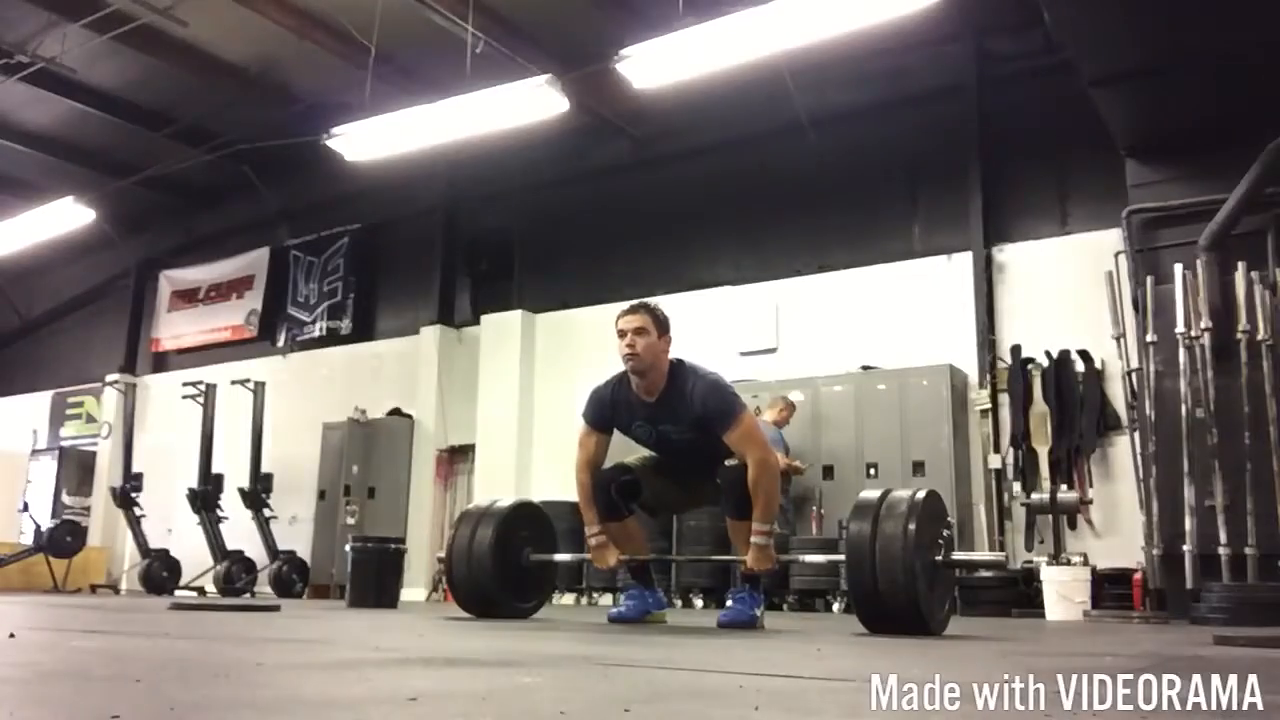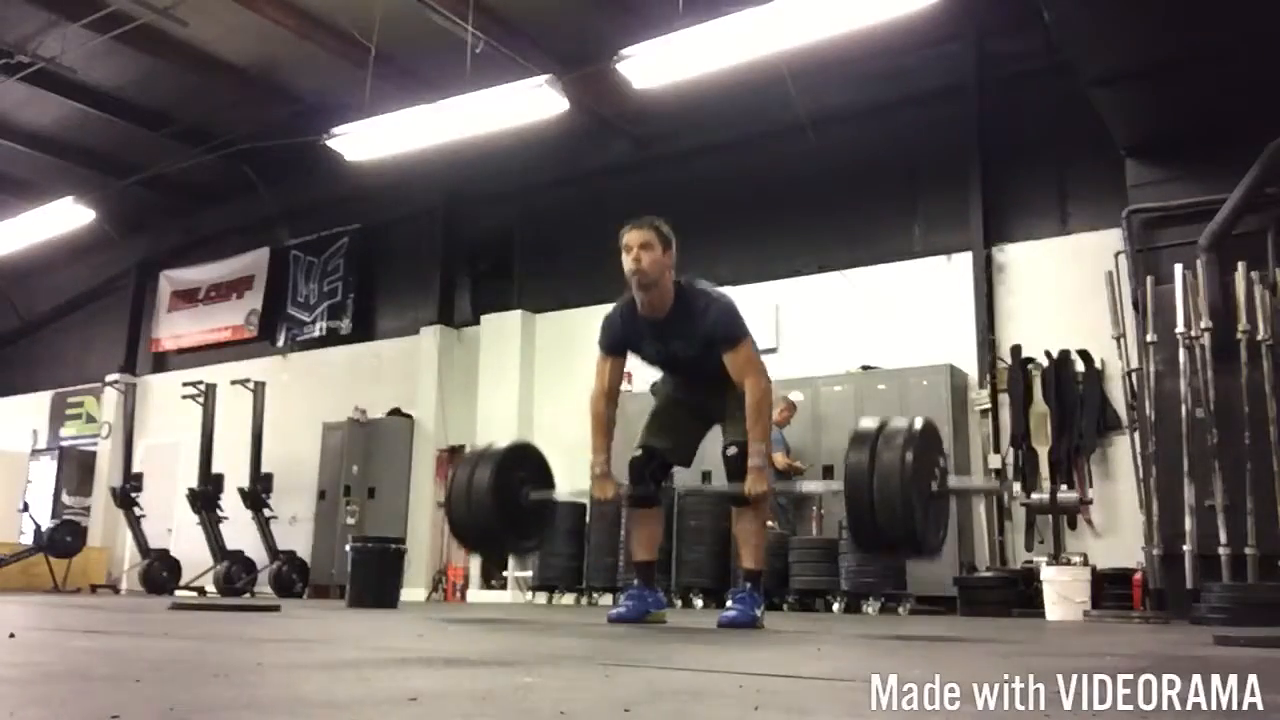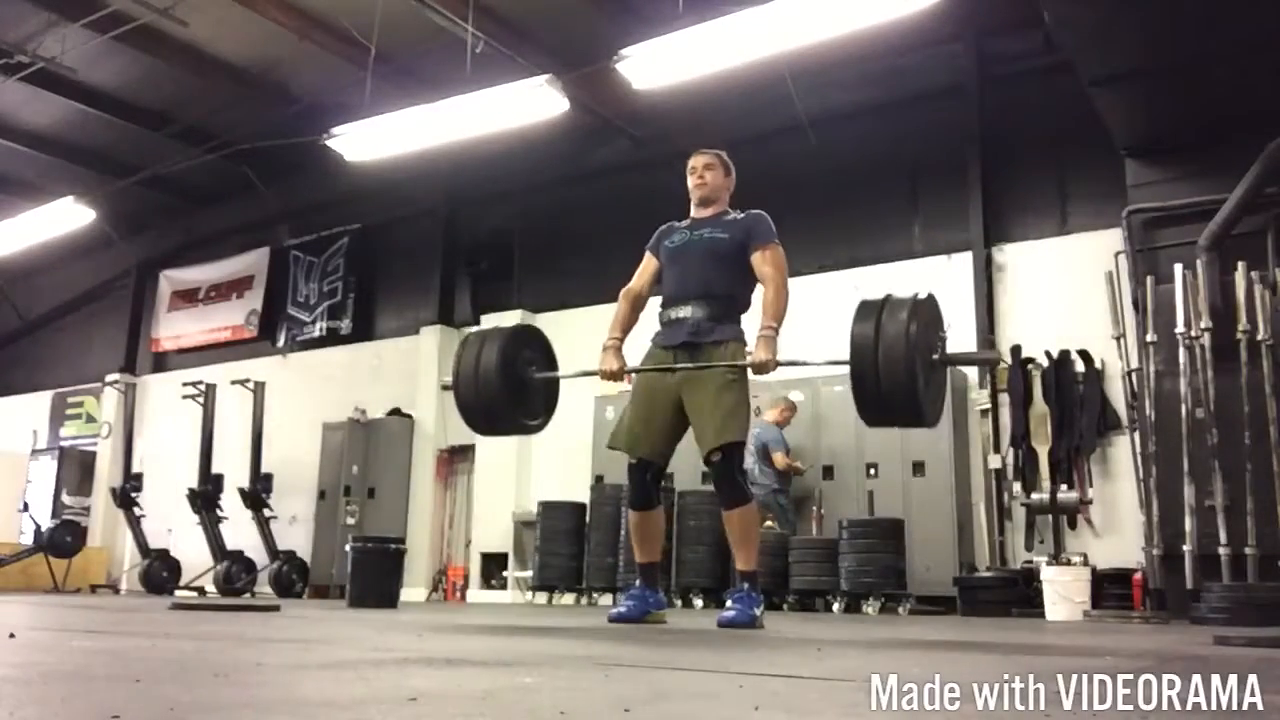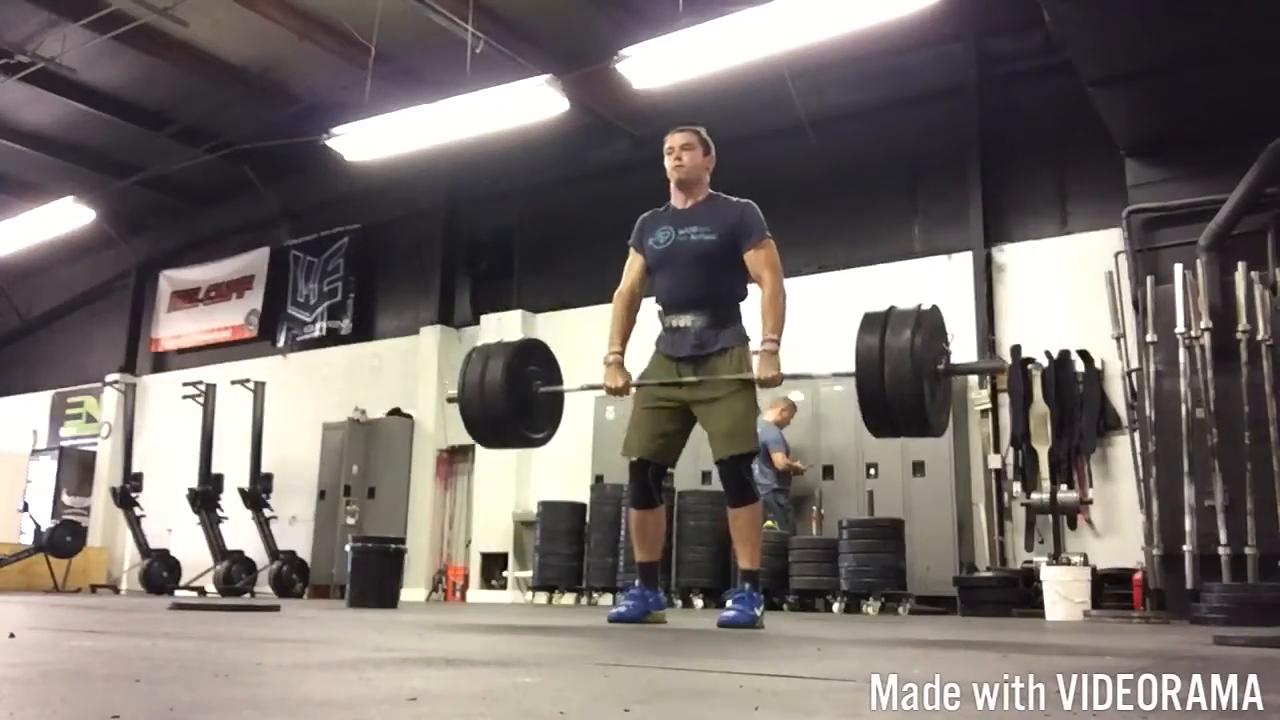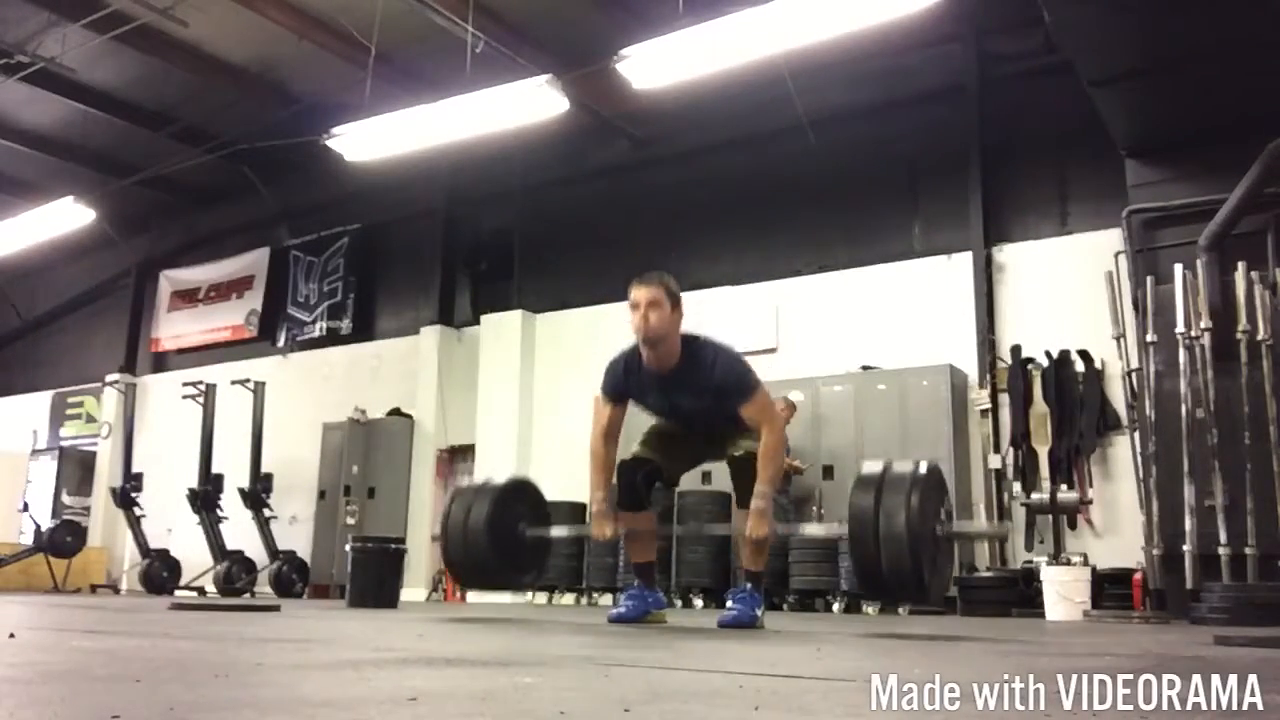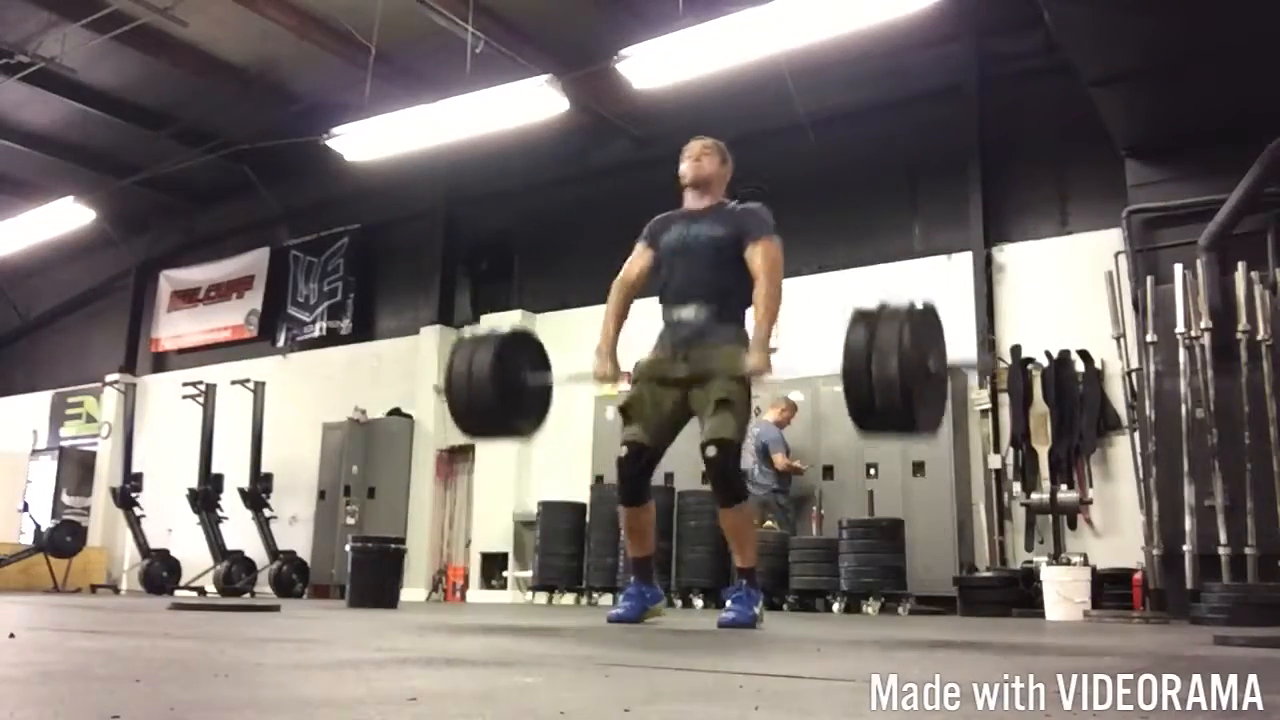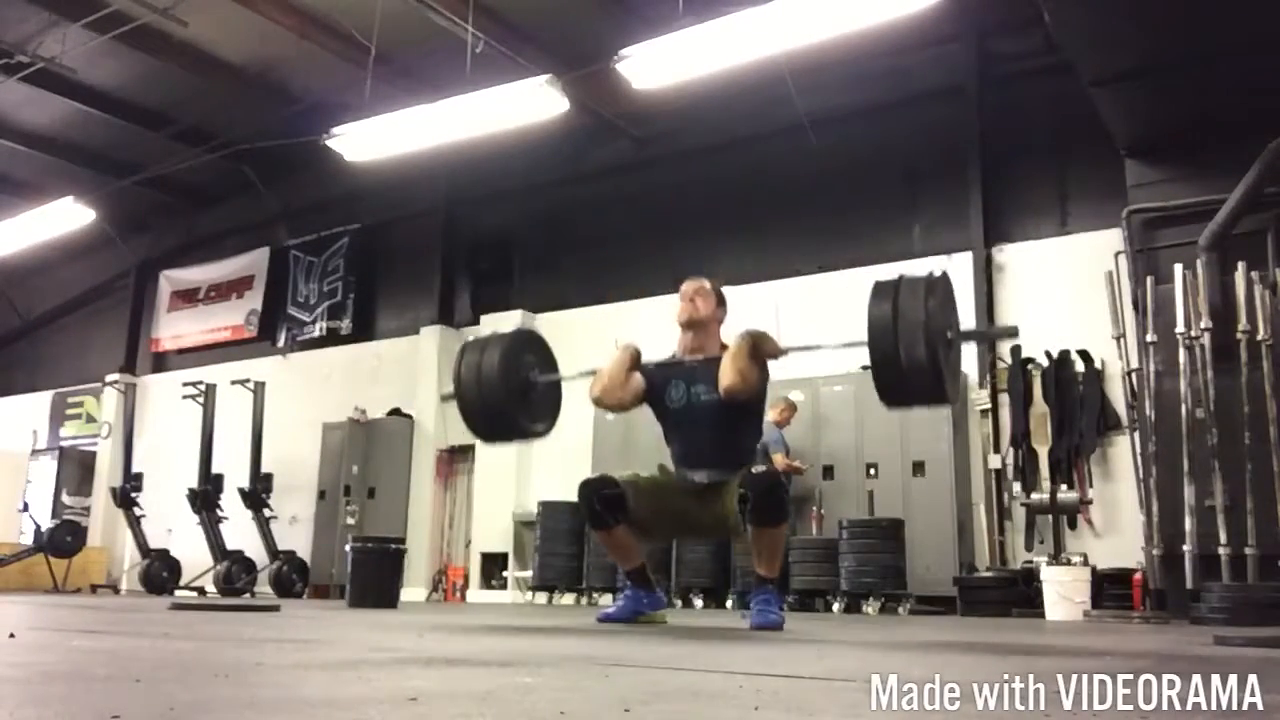
dt=0.7s
person 1, frame 1
left shoulder: (703, 389)
right shoulder: (608, 397)
left elbow: (763, 458)
right elbow: (586, 467)
left wrist: (761, 539)
right wrist: (596, 537)
left hip: (721, 471)
right hip: (672, 473)
left knee: (737, 476)
right knee: (606, 484)
left ankle: (749, 594)
right ankle: (646, 591)
person 1, frame 2
left shoulder: (710, 308)
right shoulder: (620, 319)
left elbow: (756, 383)
right elbow: (603, 394)
left wrist: (759, 464)
right wrist: (601, 467)
left hip: (733, 389)
right hip: (683, 390)
left knee: (738, 465)
right knee: (643, 470)
left ankle: (750, 595)
right ankle: (645, 591)
person 1, frame 3
left shoulder: (750, 224)
right shoulder: (667, 234)
left elbow: (774, 280)
right elbow: (634, 291)
left wrist: (767, 338)
right wrist: (613, 344)
left hip: (718, 351)
right hip: (662, 353)
left knee: (725, 466)
right knee: (641, 471)
left ankle: (747, 593)
right ankle: (647, 589)
person 1, frame 4
left shoulder: (737, 214)
right shoulder: (649, 224)
left elbow: (771, 282)
right elbow: (627, 293)
left wrist: (769, 350)
right wrist: (615, 357)
left hip: (723, 354)
right hip: (667, 356)
left knee: (734, 469)
right knee: (643, 470)
left ankle: (748, 593)
right ankle: (647, 590)
person 1, frame 5
left shoulder: (717, 363)
right shoulder: (623, 369)
left elbow: (772, 427)
right elbow: (603, 436)
left wrist: (763, 505)
right wrist: (599, 505)
left hip: (736, 426)
right hip: (680, 428)
left knee: (746, 467)
right knee: (632, 472)
left ankle: (749, 593)
right ankle: (645, 591)
person 1, frame 6
left shoulder: (746, 216)
right shoulder: (662, 225)
left elbow: (769, 277)
right elbow: (625, 283)
left wrist: (759, 345)
right wrist: (605, 347)
left hip: (721, 355)
right hip: (666, 353)
left knee: (721, 465)
right knee: (631, 464)
left ankle: (747, 591)
right ankle: (644, 587)
person 1, frame 7
left shoulder: (742, 361)
right shoulder: (659, 374)
left elbow: (732, 385)
right elbow: (604, 395)
left wrist: (745, 342)
right wrist: (626, 355)
left hip: (732, 488)
right hip: (683, 493)
left knee: (765, 483)
right knee: (595, 492)
left ankle: (766, 594)
right ankle: (643, 593)
